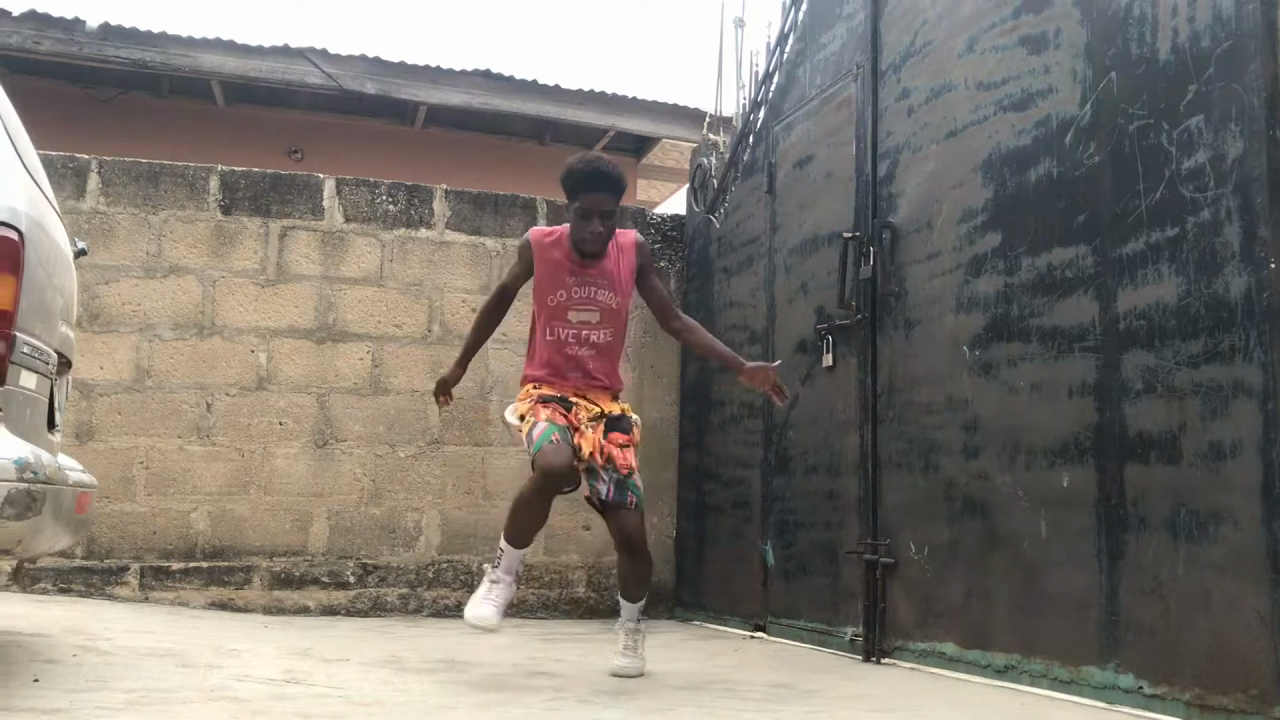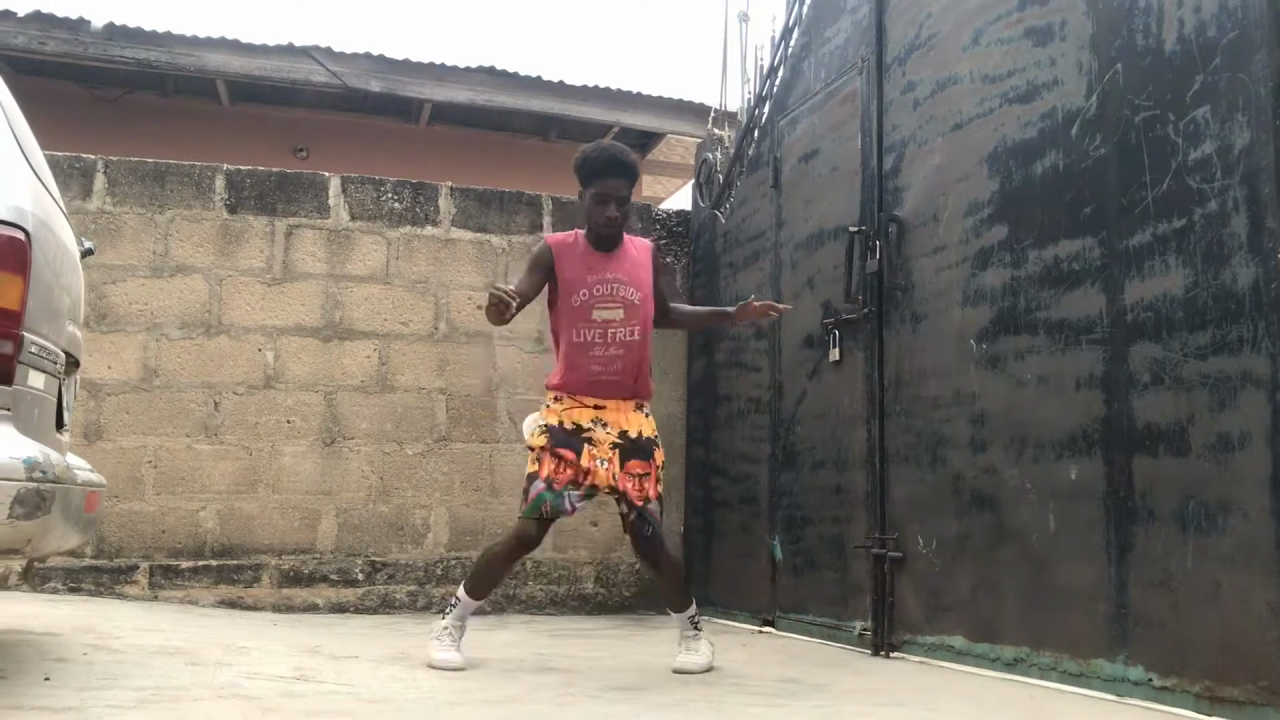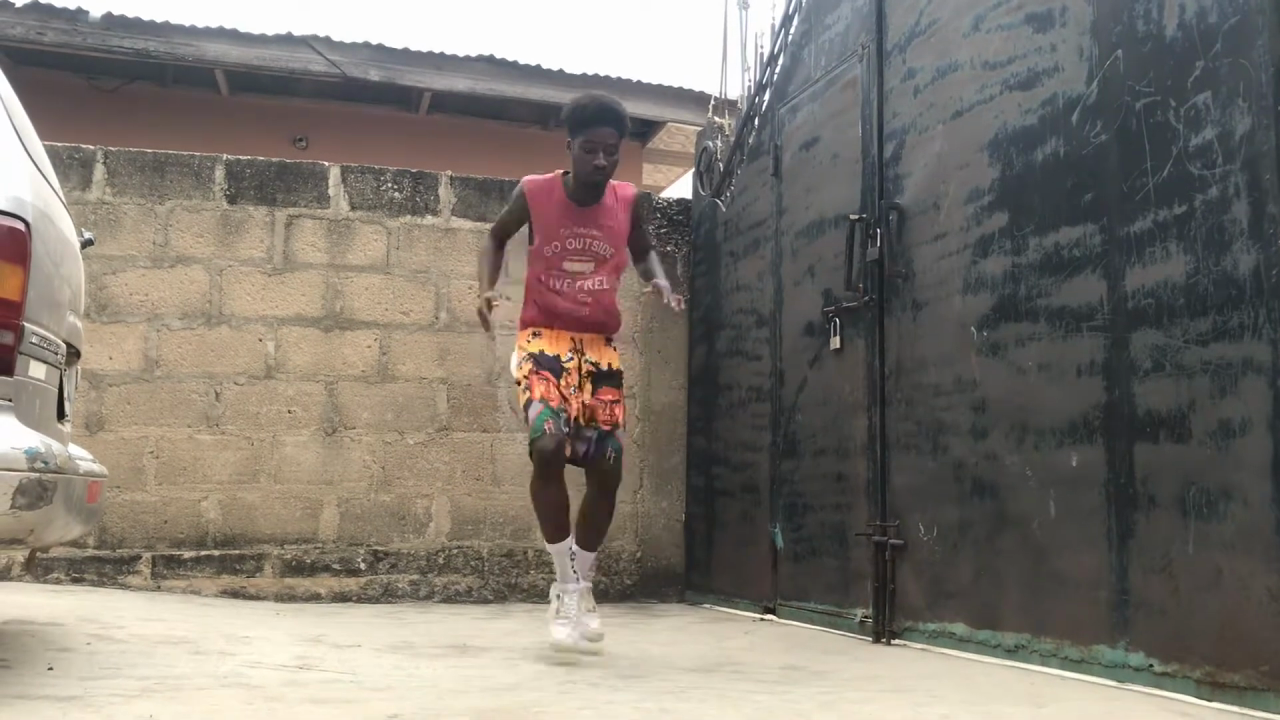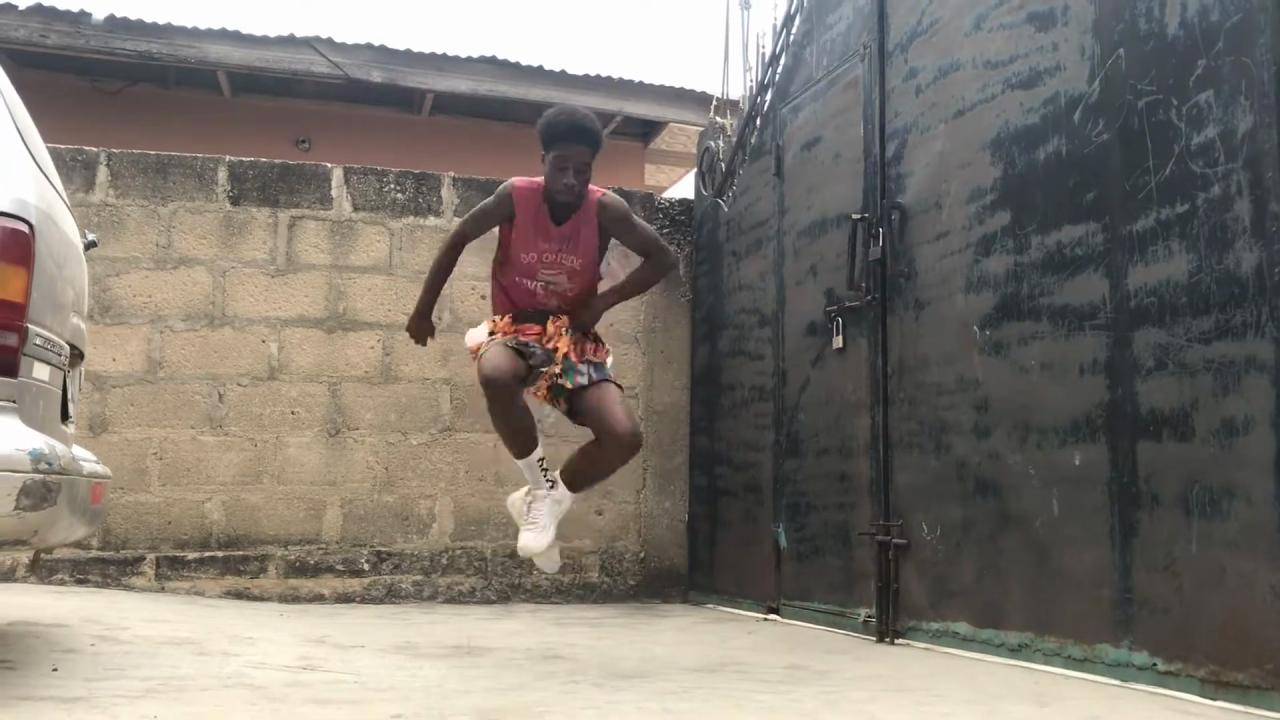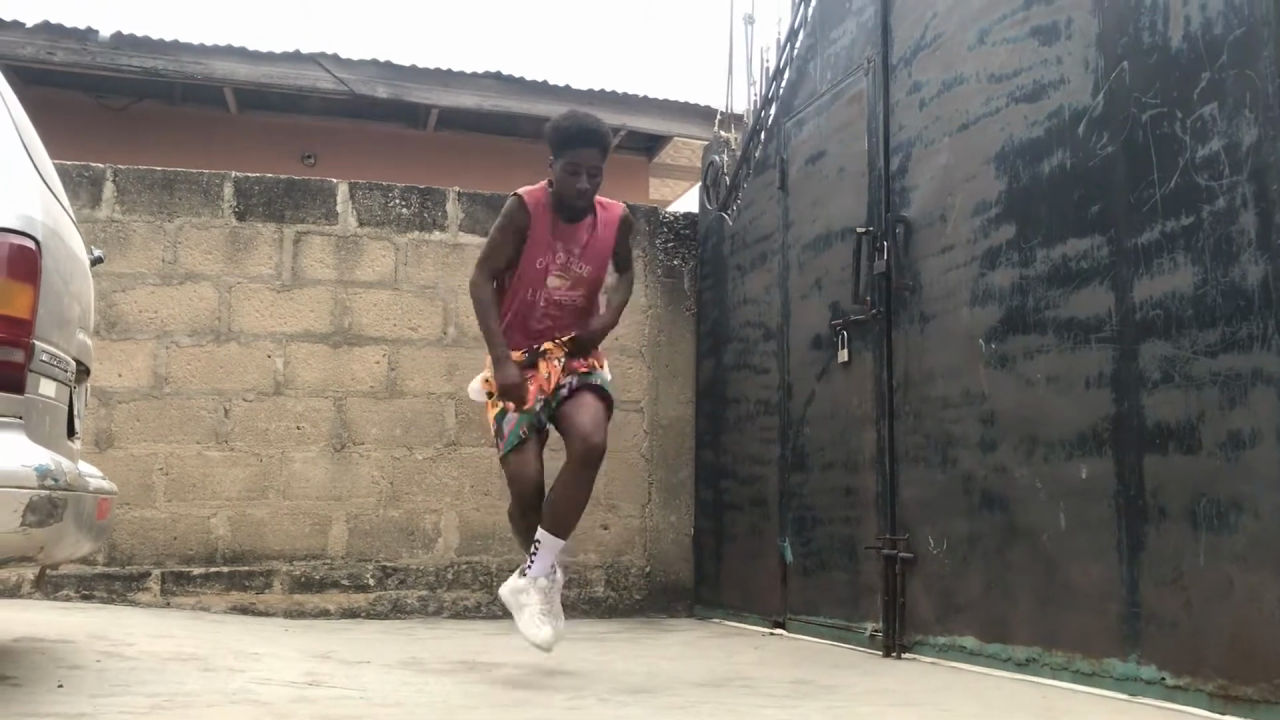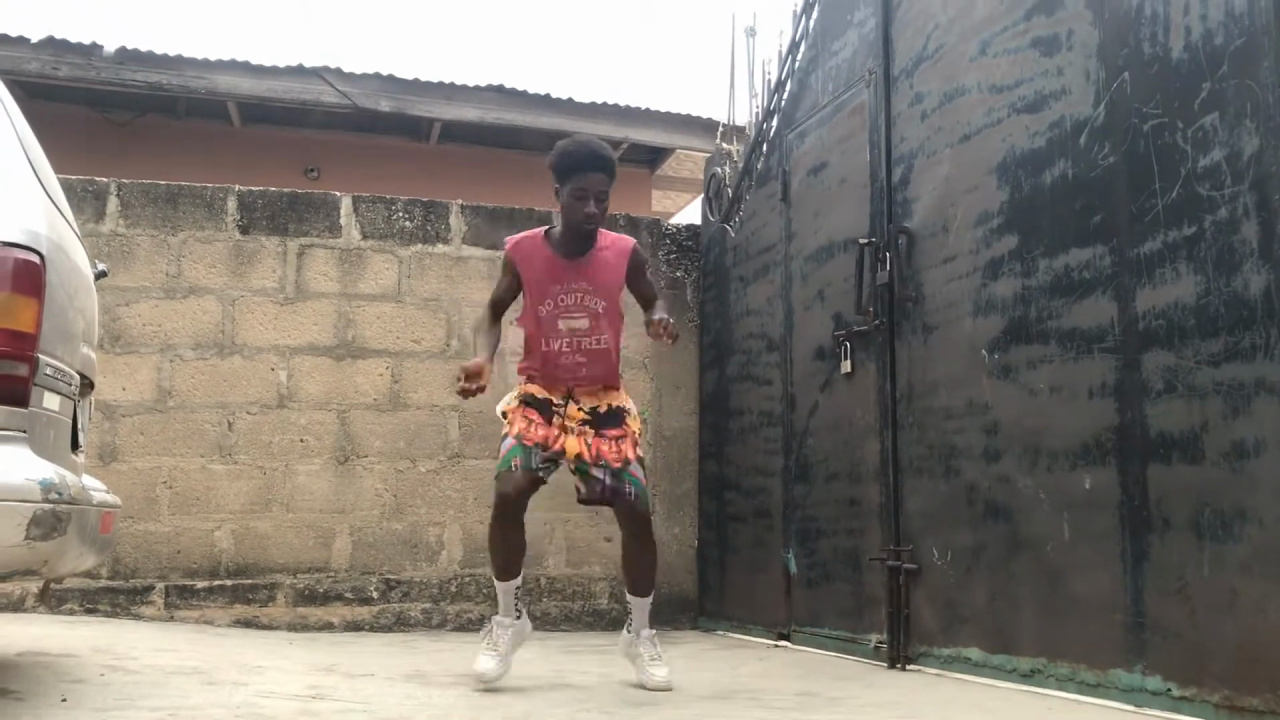
dt=0.5s
person 1, frame 1
left shoulder: (635, 250)
right shoulder: (537, 246)
left elbow: (671, 318)
right elbow: (500, 299)
left wrist: (741, 366)
right wrist: (459, 365)
left hip: (606, 405)
right hip: (548, 396)
left knee: (631, 536)
right knee: (552, 466)
left ankle: (631, 627)
right ankle: (502, 571)
person 1, frame 2
left shoulder: (645, 252)
right shoulder: (555, 249)
left elbow: (662, 313)
right elbow: (507, 310)
left wrist: (732, 315)
right wrist: (499, 304)
left hip: (629, 418)
right hip: (567, 412)
left knee: (650, 544)
right knee: (527, 532)
left ankle: (691, 631)
right ankle: (453, 621)
person 1, frame 3
left shoulder: (629, 200)
right shoulder: (534, 193)
left elbow: (642, 249)
right elbow: (496, 236)
left wrist: (662, 284)
right wrist: (485, 287)
left hip: (601, 356)
right hip: (544, 347)
left knee: (606, 478)
right knee: (547, 458)
left ankle: (578, 589)
right ankle: (567, 581)
person 1, frame 4
left shoulder: (607, 208)
right shoulder: (515, 196)
left elbow: (662, 259)
right elbow: (457, 239)
left wrist: (602, 301)
right wrist: (424, 307)
left hip: (575, 337)
right hip: (514, 330)
left knee: (625, 435)
right knee: (496, 377)
left ankle: (547, 499)
right ankle: (540, 482)
person 1, frame 5
left shoulder: (616, 217)
right shoulder: (523, 207)
left elbow: (624, 272)
right elbow: (483, 280)
left wrist: (607, 315)
right wrist: (499, 352)
left hip: (576, 360)
right hip: (520, 362)
left knee: (589, 443)
right knee: (523, 483)
left ankle: (540, 569)
right ankle: (535, 575)
person 1, frame 6
left shoulder: (626, 254)
right shoulder: (521, 252)
left elbow: (653, 302)
right elbow: (493, 312)
left wrist: (660, 319)
right wrist: (481, 358)
left hip: (603, 406)
right hip: (540, 399)
left knee: (637, 517)
right knee: (507, 494)
left ankle: (640, 632)
right ankle: (508, 619)
